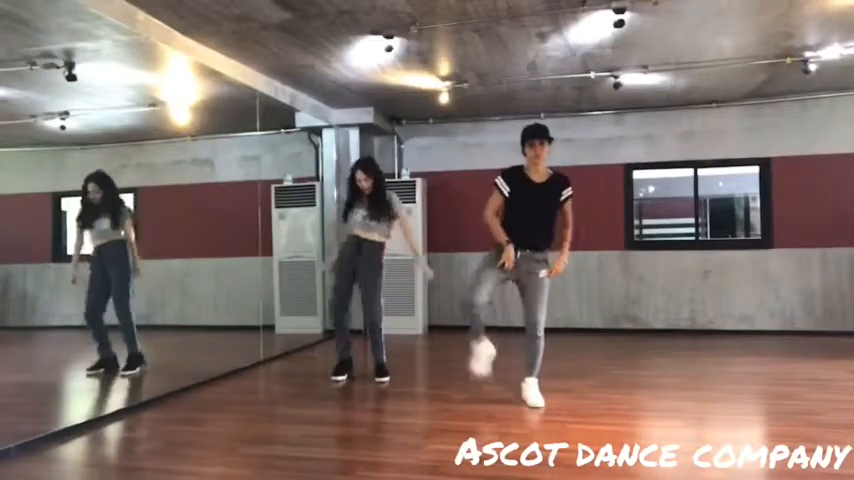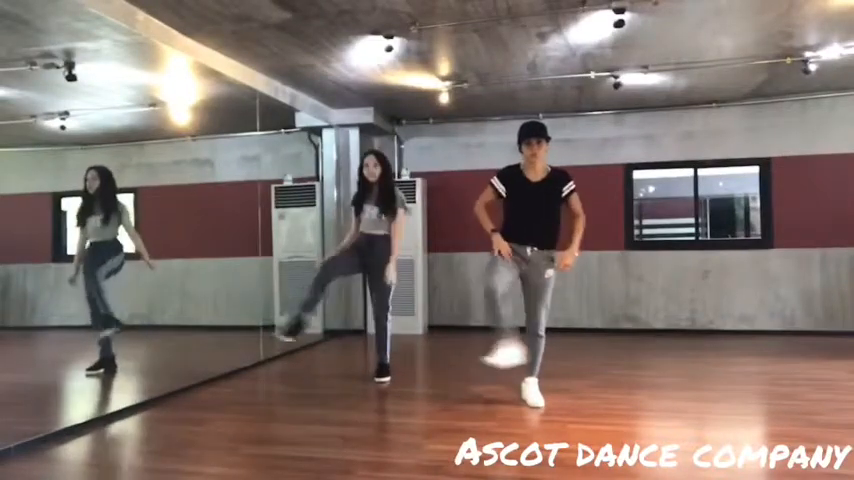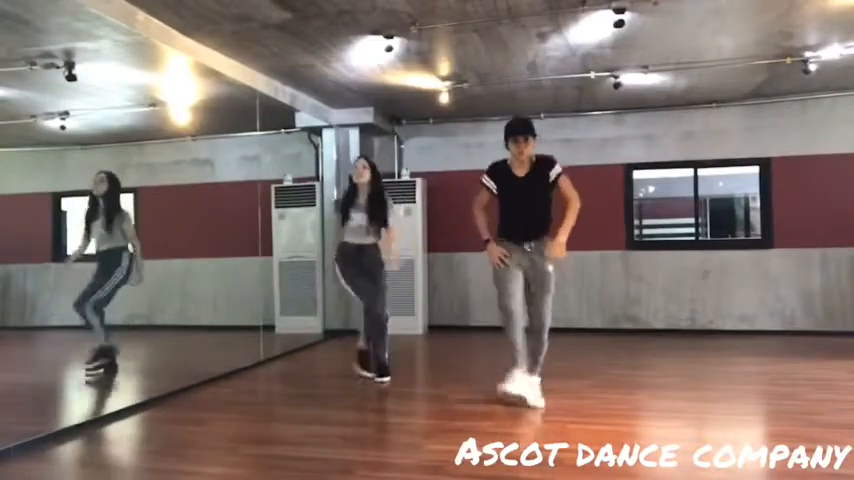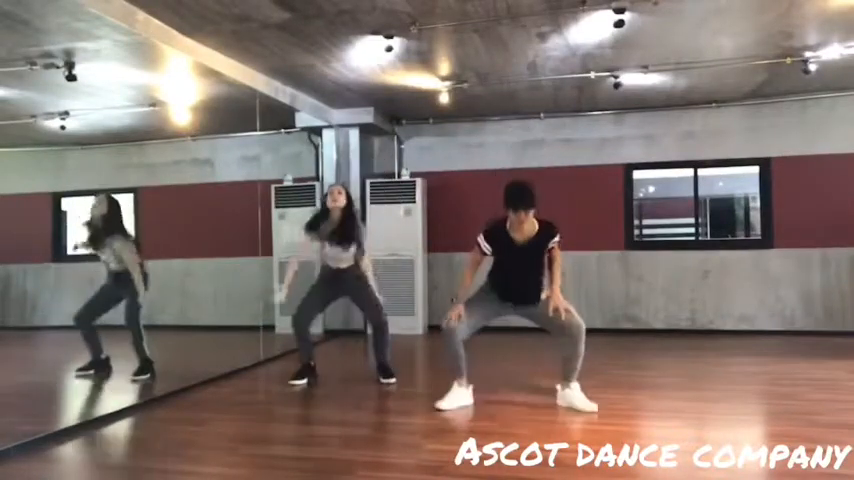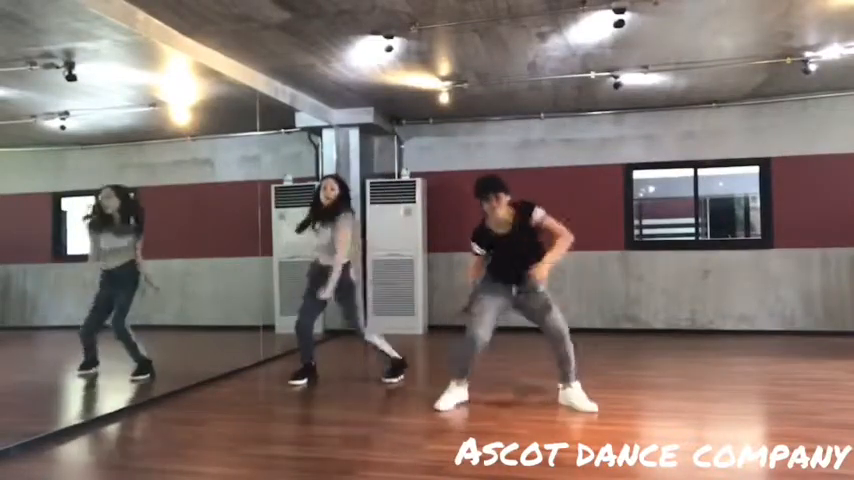
dt=0.4s
person 1, frame 1
left shoulder: (562, 184)
right shoulder: (508, 177)
left elbow: (568, 222)
right elbow: (489, 213)
left wrist: (563, 255)
right wrist: (506, 244)
left hip: (538, 258)
right hip: (505, 253)
left knee: (535, 324)
right knee: (476, 300)
left ankle: (530, 382)
right ankle: (481, 344)
person 1, frame 2
left shoulder: (560, 179)
right shoulder: (507, 176)
left elbow: (579, 215)
right elbow: (479, 206)
left wrist: (573, 249)
right wrist: (494, 234)
left hip: (542, 256)
right hip: (509, 249)
left knee: (537, 323)
right knee: (493, 287)
left ankle: (530, 382)
right ankle: (508, 343)
person 1, frame 3
left shoulder: (548, 166)
right shoulder: (496, 172)
left elbow: (574, 202)
right elbow: (478, 208)
left wrist: (561, 237)
right wrist: (489, 242)
left hip: (540, 251)
right hip: (508, 251)
left knee: (541, 320)
right knee: (511, 309)
left ankle: (533, 377)
right ankle: (519, 372)
person 1, frame 4
left shoulder: (548, 231)
right shoulder: (494, 233)
left elbow: (555, 258)
right elbow: (473, 263)
left wrist: (556, 292)
right wrist: (459, 302)
left hip: (533, 299)
right hip: (494, 296)
left knee: (575, 327)
right knee: (452, 328)
left ankle: (569, 390)
right ankle: (462, 388)
person 1, frame 5
left shoulder: (527, 211)
right shoulder: (481, 234)
left elbow: (566, 237)
right elbow: (478, 269)
left wrist: (546, 262)
right wrist: (471, 302)
left hip: (529, 286)
right hip: (494, 287)
left knee: (559, 331)
right knee: (477, 336)
left ankle: (570, 388)
right ankle: (458, 386)
person 2, frame 1
left shoulder: (389, 200)
right shoulder: (354, 200)
left elbow: (407, 231)
left wrist: (421, 260)
right wrist: (338, 258)
left hip: (371, 254)
right hip: (351, 251)
left knee: (371, 313)
right knee: (338, 307)
left ankle: (380, 363)
right ankle: (345, 362)
person 2, frame 2
left shoulder: (395, 197)
right shoulder: (361, 196)
left elbow: (397, 232)
left wrist: (391, 264)
right wrist: (339, 251)
left hip: (381, 252)
right hip: (360, 245)
left knee: (381, 309)
right knee: (326, 270)
left ankle: (383, 364)
right ankle: (299, 320)
person 2, frame 3
left shoulder: (382, 202)
right shoulder: (346, 201)
left elbow: (388, 235)
right elbow: (342, 230)
left wrist: (389, 253)
right wrist: (339, 256)
left hip: (371, 257)
right hip: (348, 256)
left knee: (380, 311)
right knee: (372, 301)
left ankle: (382, 363)
right ankle: (364, 350)
person 2, frame 4
left shoulder: (355, 226)
right shoulder: (317, 226)
left elbow: (363, 259)
right elbow: (297, 257)
left wrist: (374, 290)
right wrist: (284, 288)
left hip: (352, 277)
right hip: (327, 278)
left knee: (379, 319)
right knee: (299, 319)
left ankle: (383, 366)
right ankle: (308, 367)
person 2, frame 5
left shoulder: (343, 217)
right shoulder: (318, 217)
left elbow: (342, 250)
left wrist: (331, 283)
left hip: (341, 276)
right hip: (319, 275)
left knee: (359, 330)
right knee: (303, 323)
left ankle: (396, 361)
right ankle: (309, 367)
person 3, frame 1
left shoulder: (120, 210)
right shoulder: (86, 213)
left elbow: (130, 237)
right elbow: (79, 241)
left wrist: (136, 261)
right wrist: (74, 266)
left hip: (119, 255)
right hip: (98, 259)
left knee: (121, 306)
right knee: (92, 311)
left ankle: (135, 356)
right ankle: (107, 357)
person 3, frame 2
left shoulder: (117, 207)
right shoulder: (86, 208)
left elbow: (133, 234)
right elbow: (82, 240)
left wrist: (146, 257)
right wrist: (75, 268)
left hip: (112, 252)
right hip: (93, 254)
left knee: (93, 276)
right knee: (95, 304)
left ankle: (109, 321)
right ankle: (107, 358)
person 3, frame 3
left shoulder: (119, 214)
right shoulder: (92, 213)
left elbow: (134, 242)
right elbow: (85, 244)
left wrist: (138, 270)
right wrist: (72, 257)
left hip: (118, 262)
right hip: (103, 264)
left knee: (84, 304)
right knee: (93, 309)
left ankle: (104, 348)
right ankle: (107, 359)
person 3, frame 4
left shoulder: (113, 236)
right shoulder: (99, 232)
left elbow: (133, 262)
left wrist: (141, 292)
left hip: (131, 280)
right hip: (114, 281)
left knee: (132, 321)
right knee: (82, 318)
left ankle: (145, 364)
right ankle: (100, 361)
person 3, frame 5
left shoulder: (133, 227)
right shoulder: (97, 226)
right elbow: (94, 258)
left wrist: (147, 278)
left hip: (127, 278)
right hip: (108, 280)
left knee: (118, 325)
right knee: (88, 329)
left ankle: (143, 364)
right ankle: (91, 359)
